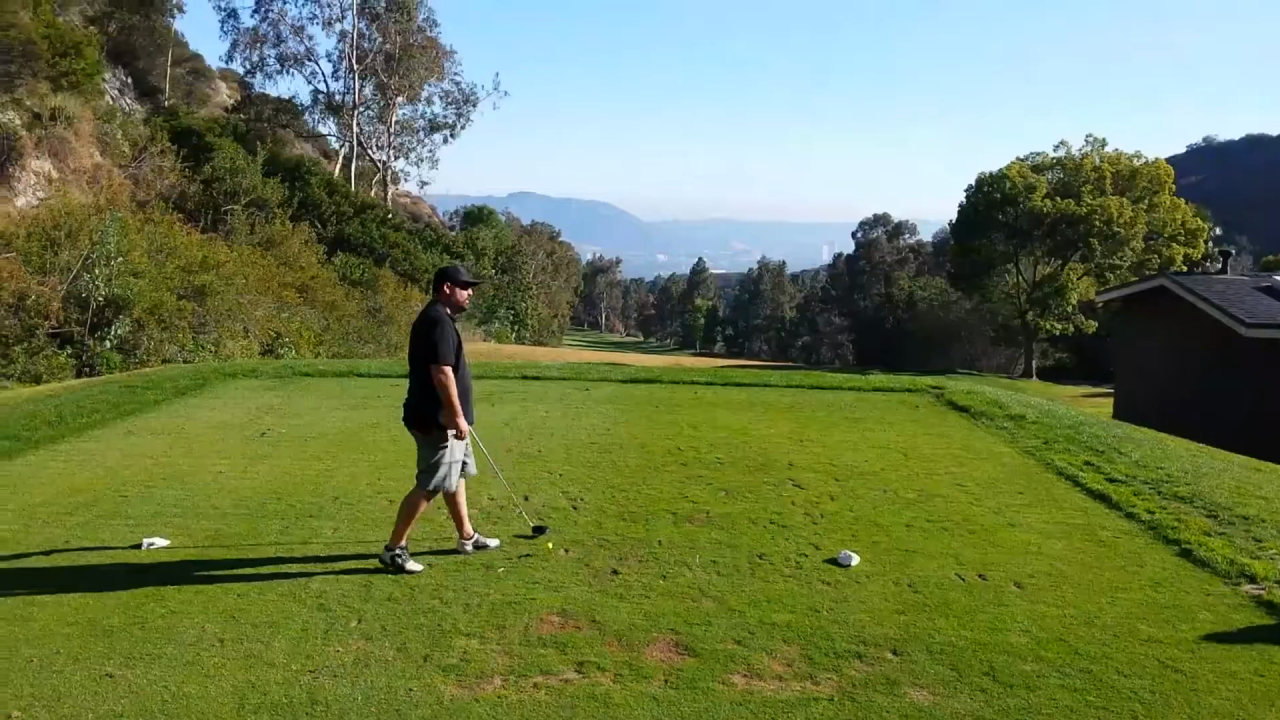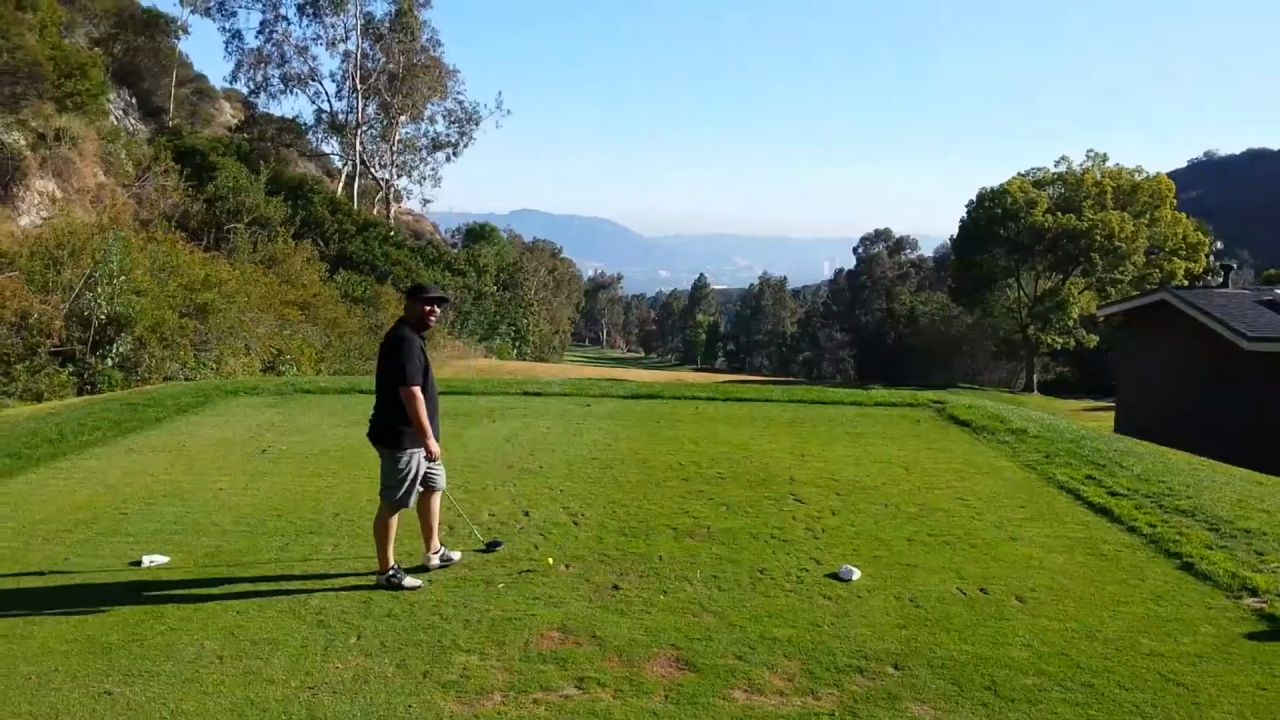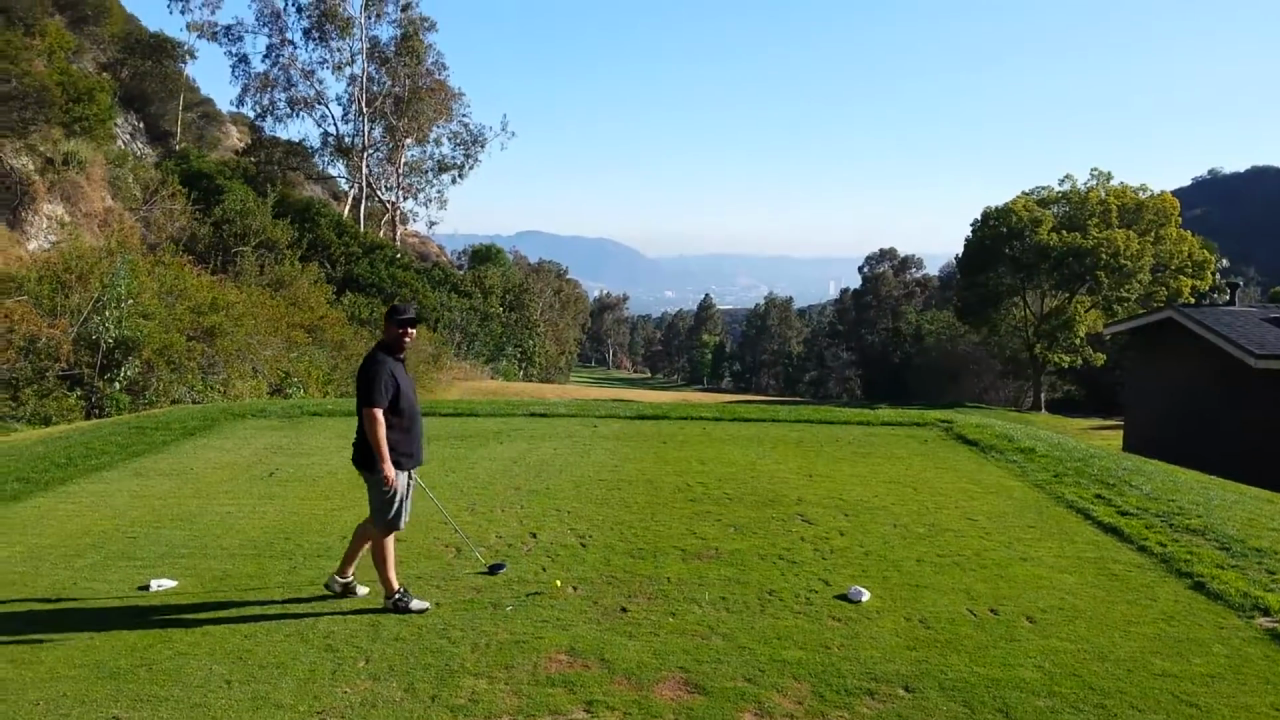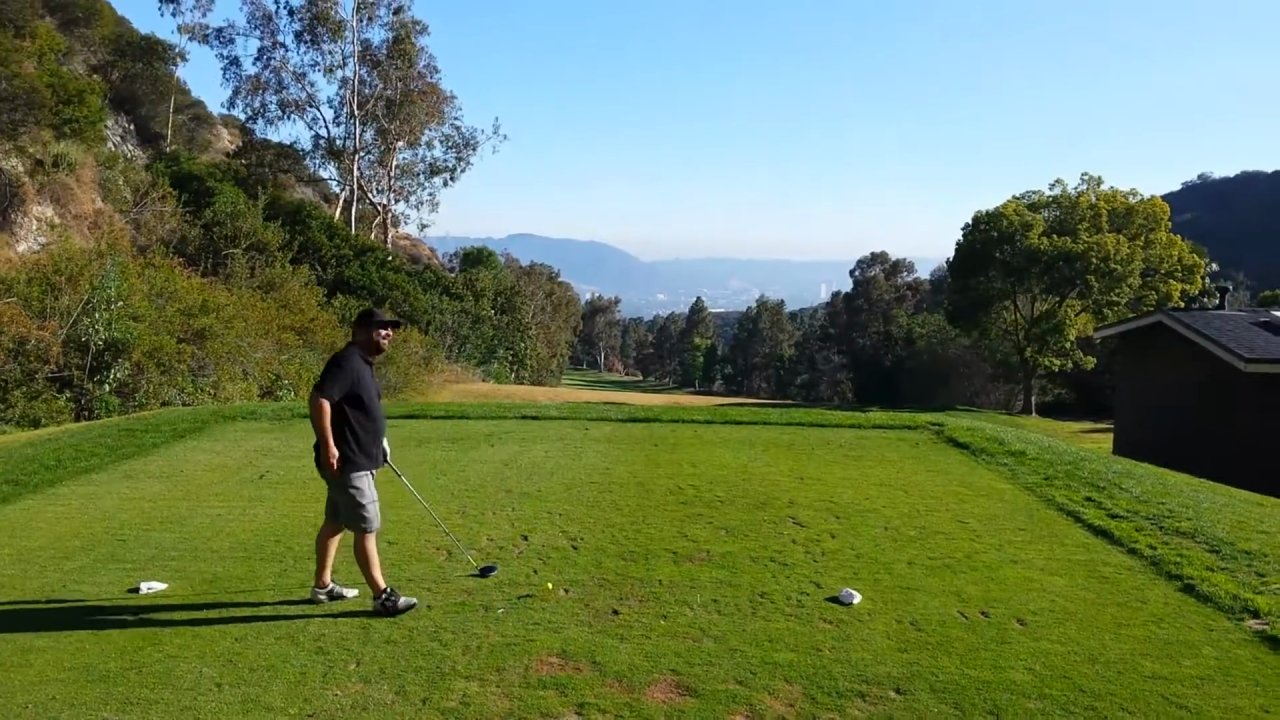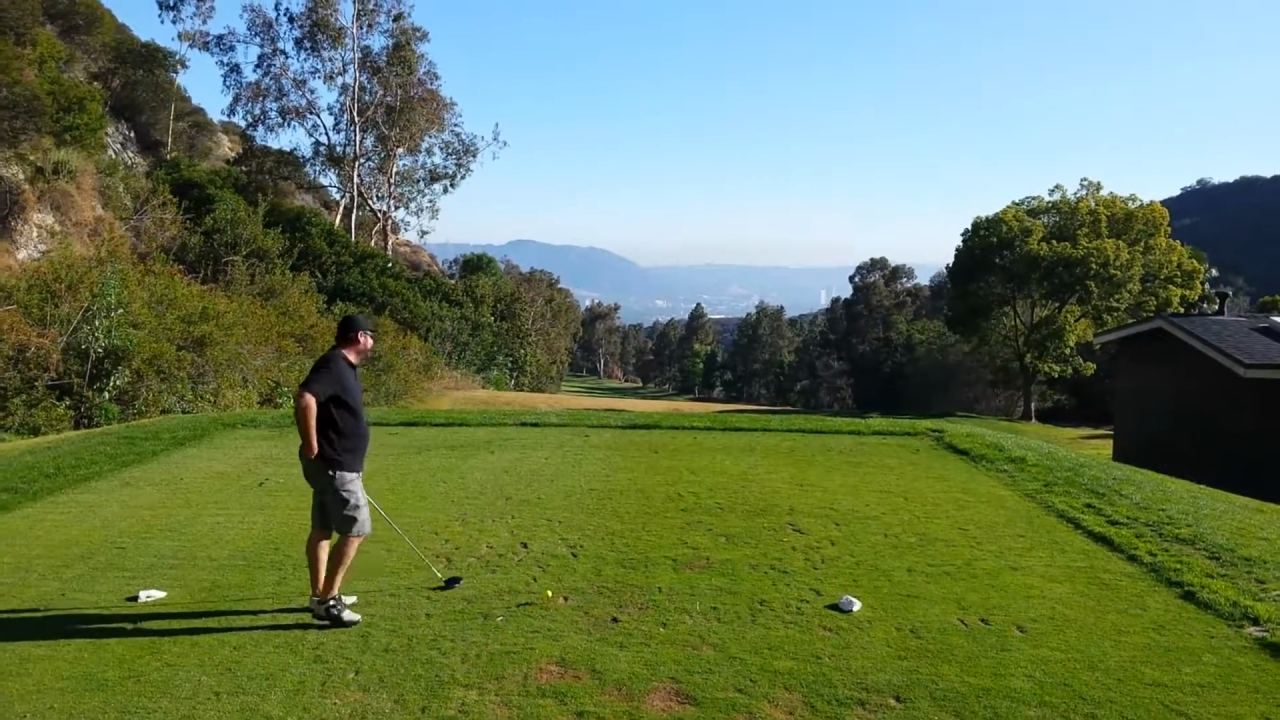
dt=0.3s
person 1, frame 1
left shoulder: (435, 318)
right shoulder: (438, 322)
right elbow: (442, 373)
left wrist: (457, 415)
right wrist: (457, 416)
left hip: (441, 418)
right hip: (436, 421)
left knee: (456, 476)
right knee: (430, 486)
left ankle: (467, 536)
right ankle: (393, 548)
person 1, frame 2
left shoulder: (411, 337)
right shoulder: (406, 341)
right elbow: (410, 393)
right wrist: (427, 437)
left hip: (413, 436)
right hip: (402, 438)
left knee: (433, 486)
right knee: (393, 503)
left ankle: (433, 550)
right ankle: (387, 571)
person 1, frame 3
left shoulder: (395, 360)
right shoulder: (379, 364)
right elbow: (373, 414)
right wrist: (385, 462)
left hip: (401, 459)
right hip: (386, 461)
left knee: (380, 522)
right knee: (386, 526)
left ankle: (342, 576)
right ankle: (393, 594)
person 1, frame 4
left shoulder: (364, 363)
right shoulder: (347, 362)
right elbow: (319, 401)
left wrist: (379, 444)
right wrist: (328, 446)
left hip: (356, 460)
right hip: (348, 462)
left knee: (335, 522)
right knee: (366, 527)
left ankle: (323, 586)
right ankle: (383, 595)
person 1, frame 5
left shoulder: (343, 366)
right shoulder: (334, 365)
right elbow: (305, 399)
right wrist: (310, 444)
left hip: (336, 463)
right hip: (334, 465)
left knee: (322, 528)
right knee: (355, 530)
left ankle: (320, 593)
right ankle: (328, 600)
